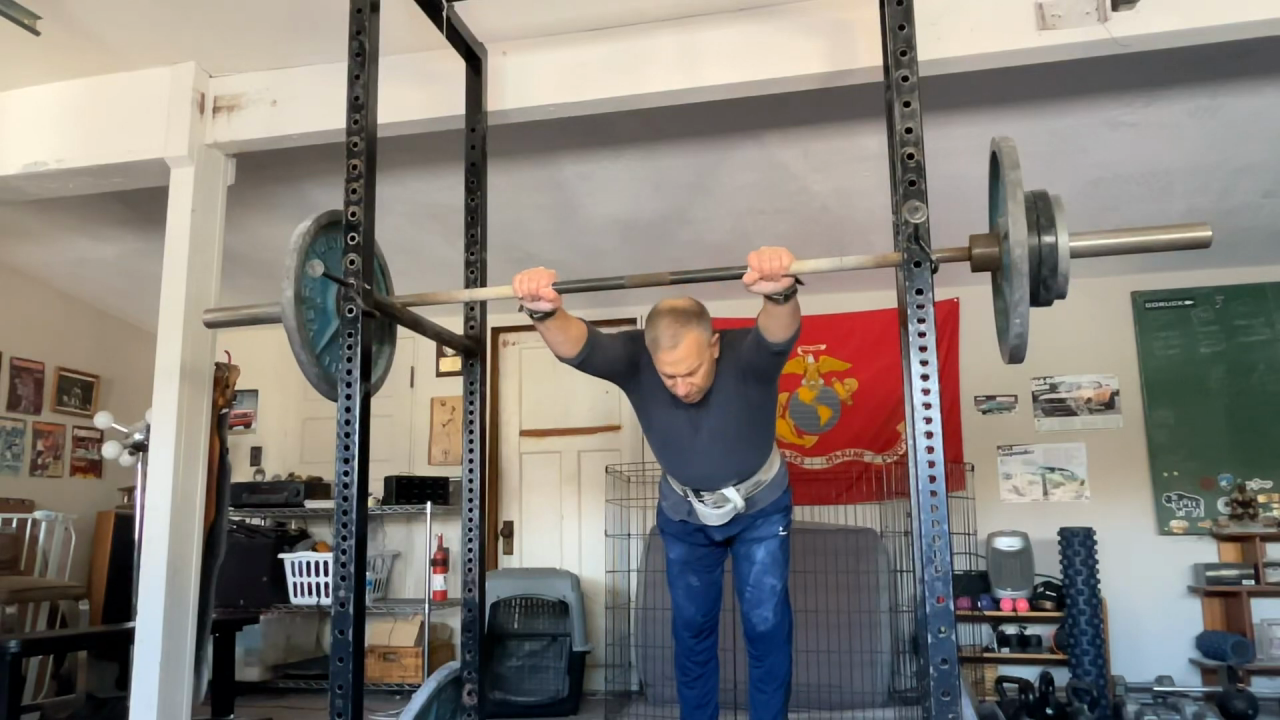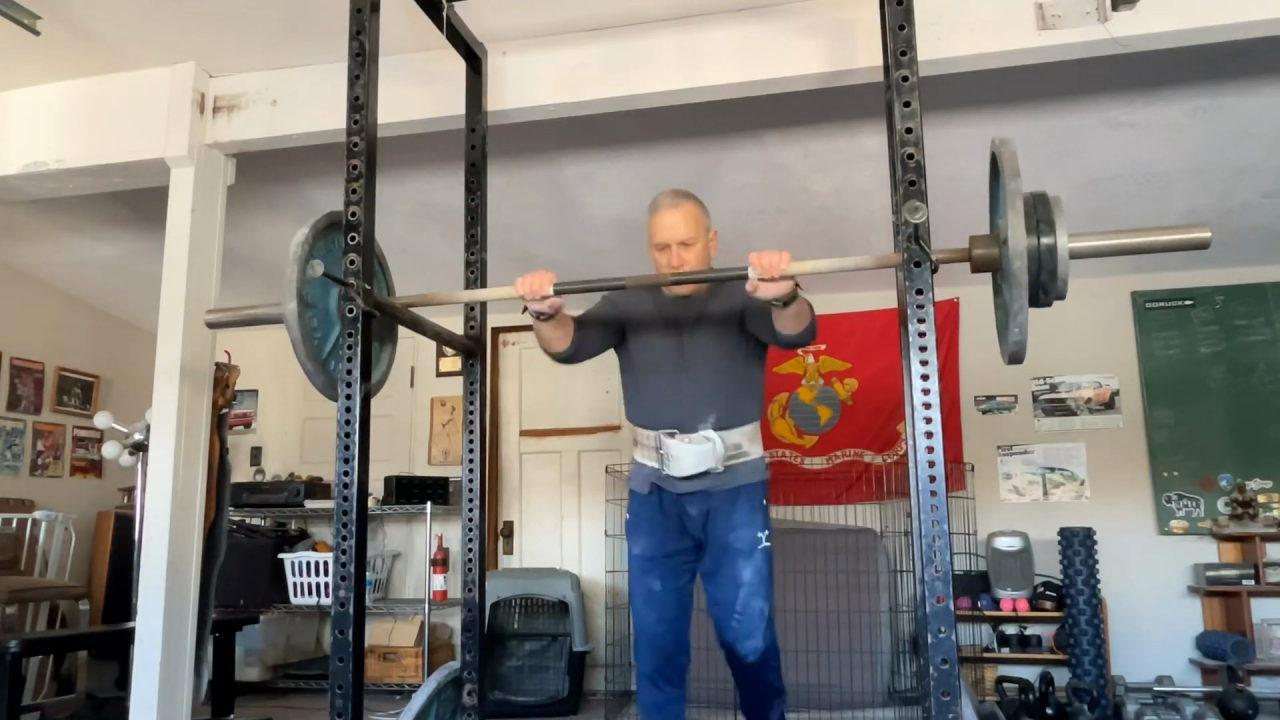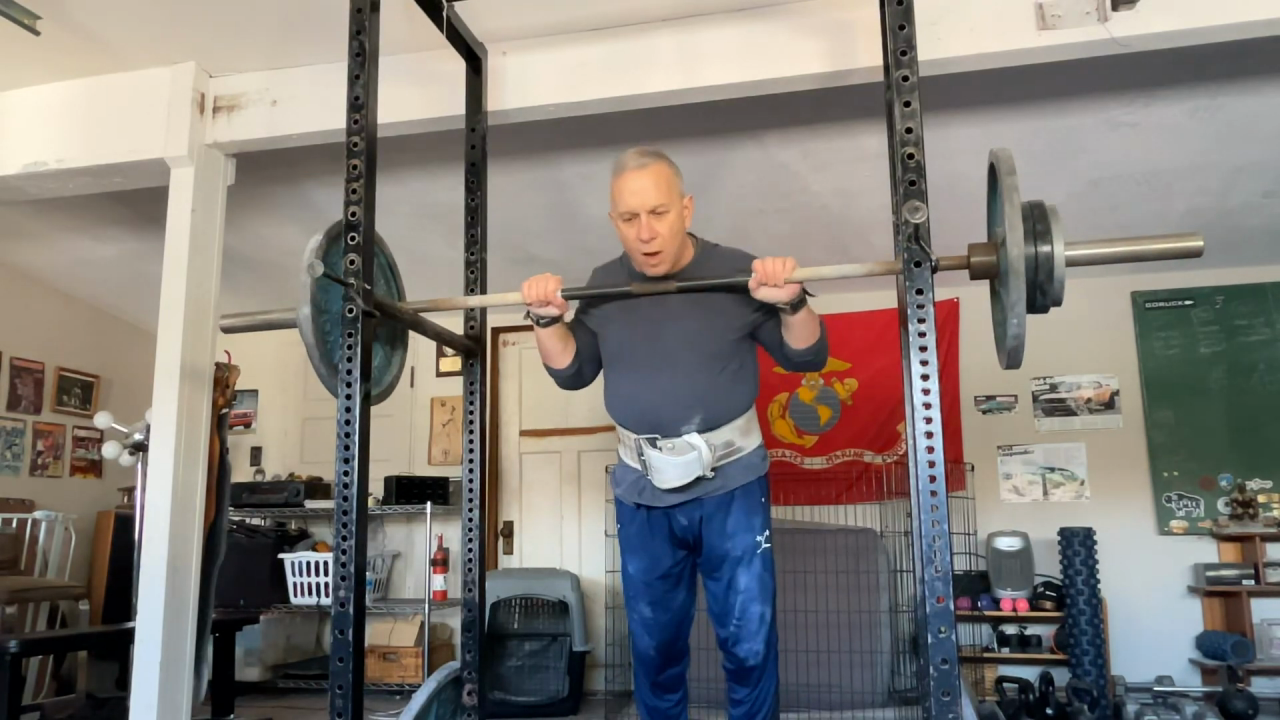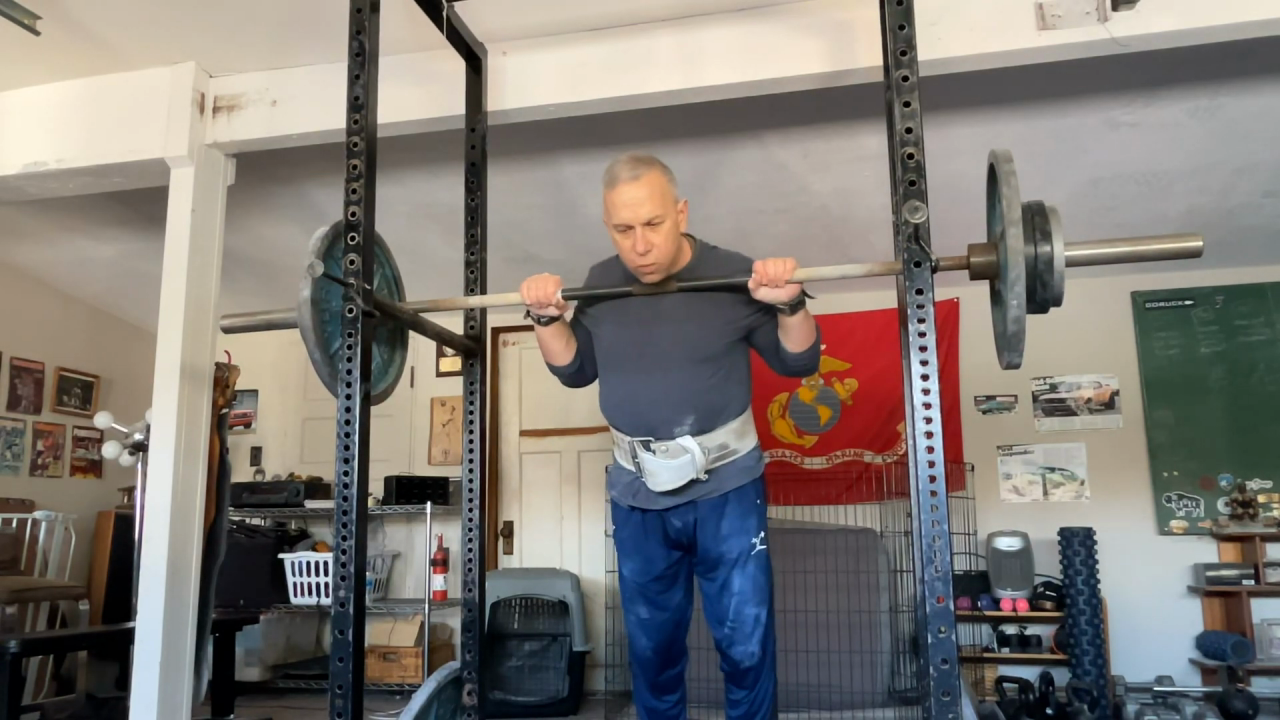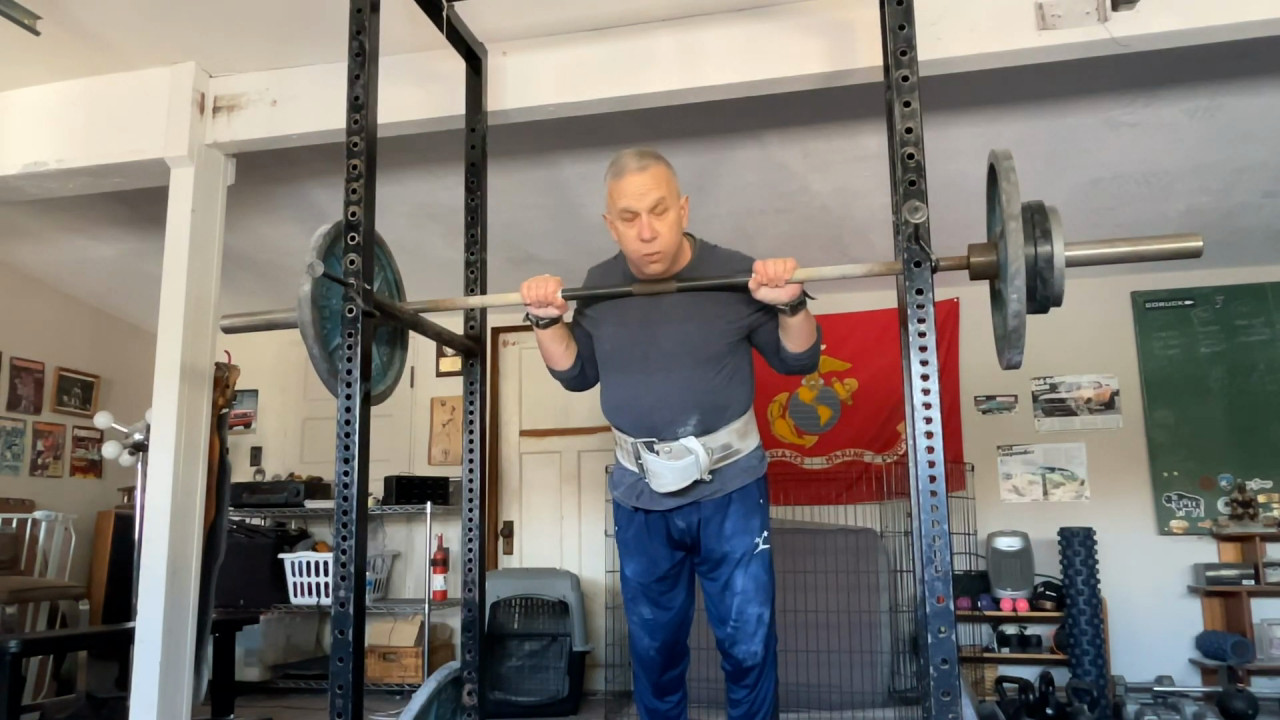
dt=1s
person 1, frame 1
left shoulder: (749, 357)
right shoulder: (634, 359)
left elbow: (781, 331)
right elbow: (575, 345)
left wrist: (779, 292)
right wrist: (544, 312)
left hip: (760, 506)
right hip: (685, 513)
left knee: (766, 620)
right knee: (691, 625)
person 1, frame 2
left shoulder: (742, 300)
right shoulder: (628, 307)
left elbow: (797, 332)
right elbow: (569, 345)
left wrist: (783, 294)
right wrist: (545, 311)
left hip: (734, 488)
right hip: (654, 494)
left knee: (748, 636)
right knee: (657, 642)
person 1, frame 3
left shoulder: (737, 273)
right shoulder: (604, 285)
left elbow: (809, 357)
right elbow: (572, 372)
left wrist: (790, 302)
right wrist: (546, 319)
left hip: (730, 483)
right hip: (643, 490)
left knee: (748, 640)
right knee: (654, 642)
person 1, frame 4
left shoulder: (734, 276)
right shoulder: (600, 284)
left elbow: (799, 362)
right elbow: (576, 371)
left wrist: (789, 304)
right wrist: (547, 318)
left hip: (725, 485)
right hip: (637, 492)
left knee: (744, 641)
right knee: (651, 642)
person 1, frame 5
left shoulder: (734, 275)
right shoulder: (600, 285)
left elbow: (799, 360)
right elbow: (577, 374)
left wrist: (790, 304)
right wrist: (547, 320)
left hip: (728, 486)
right hip: (640, 493)
left knee: (747, 640)
right knee: (653, 643)
